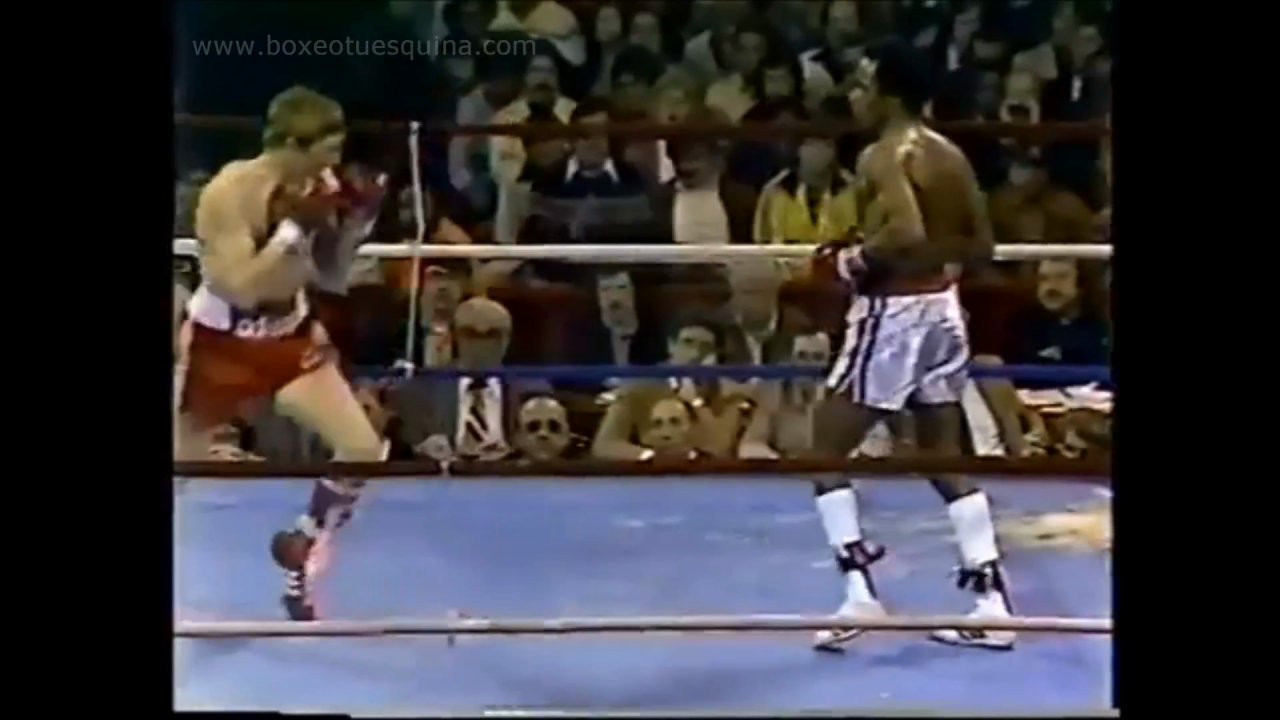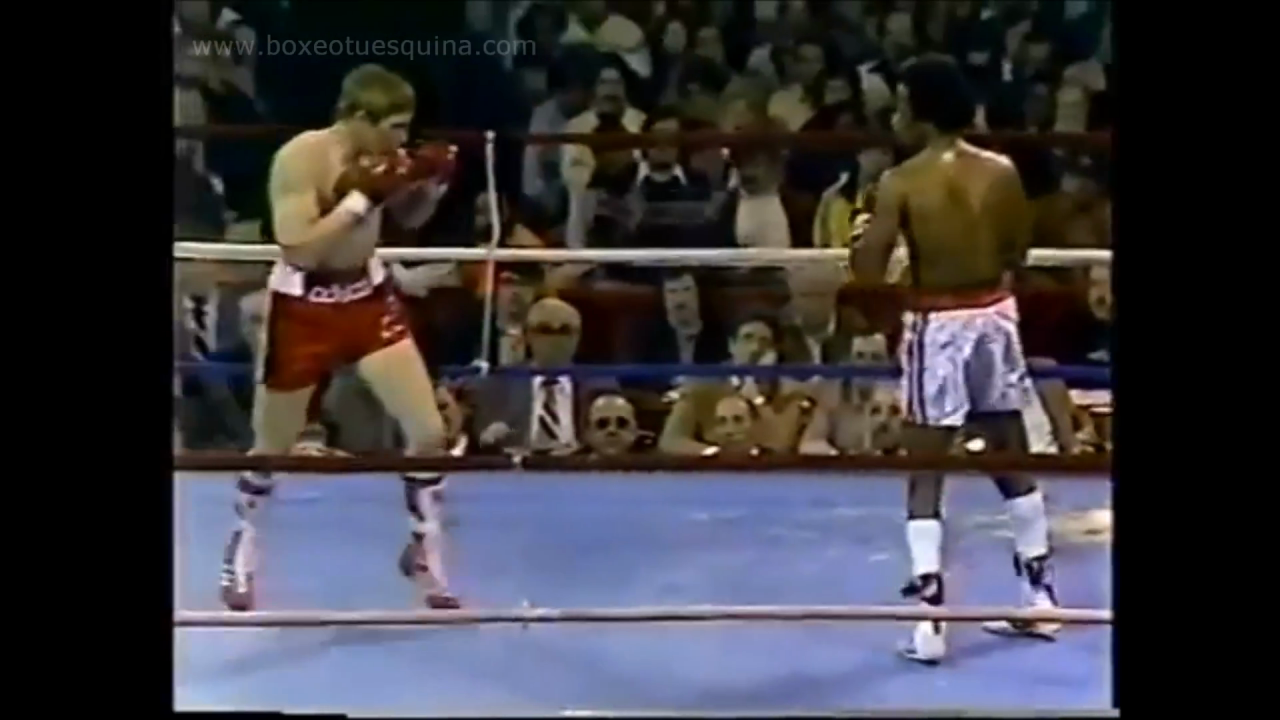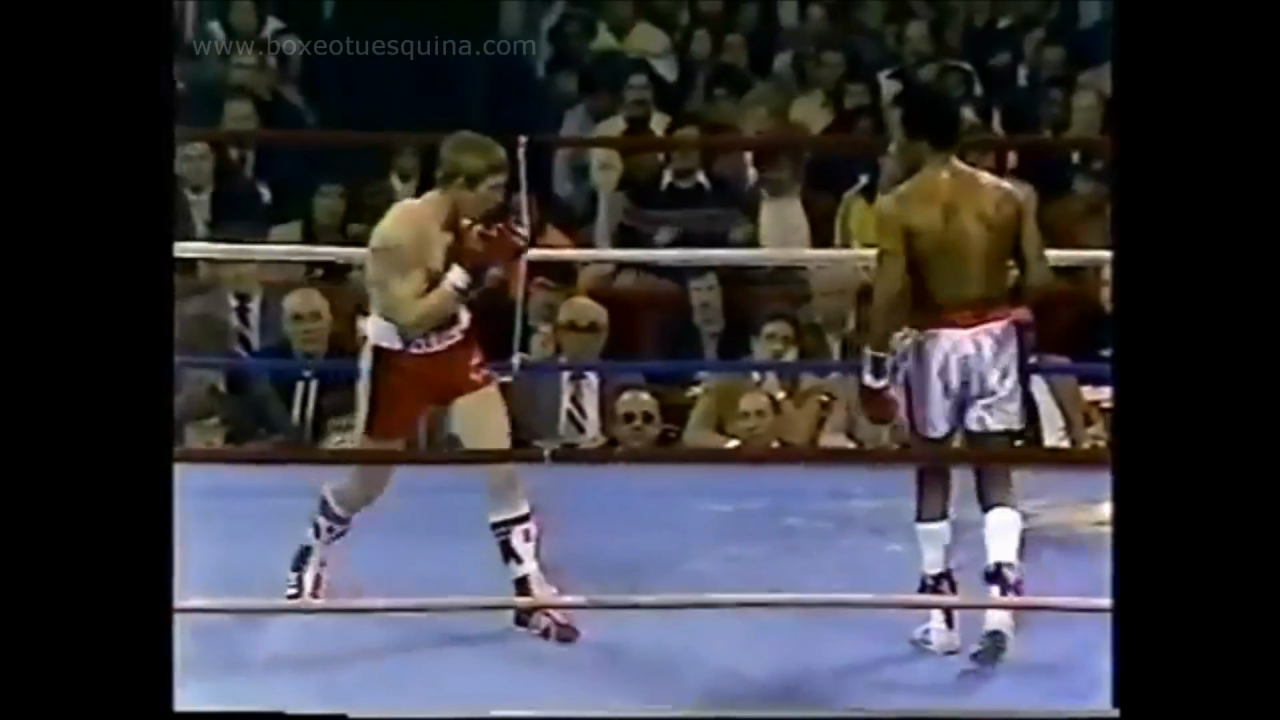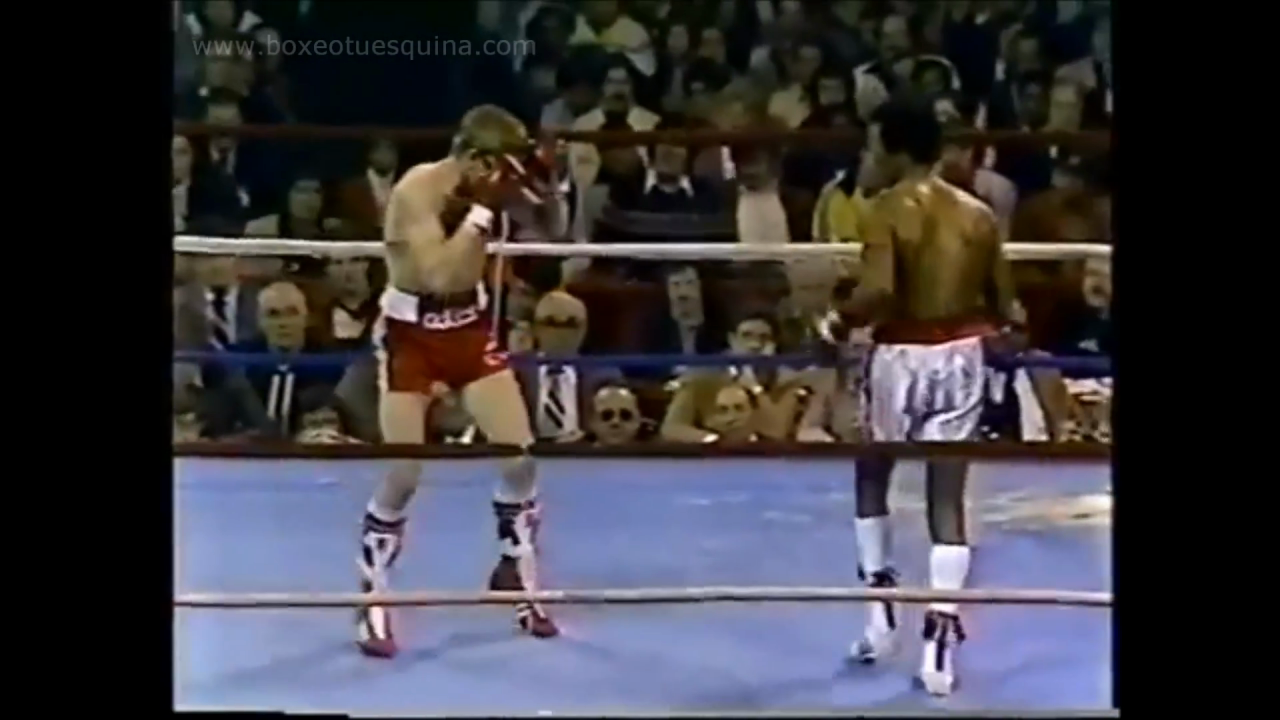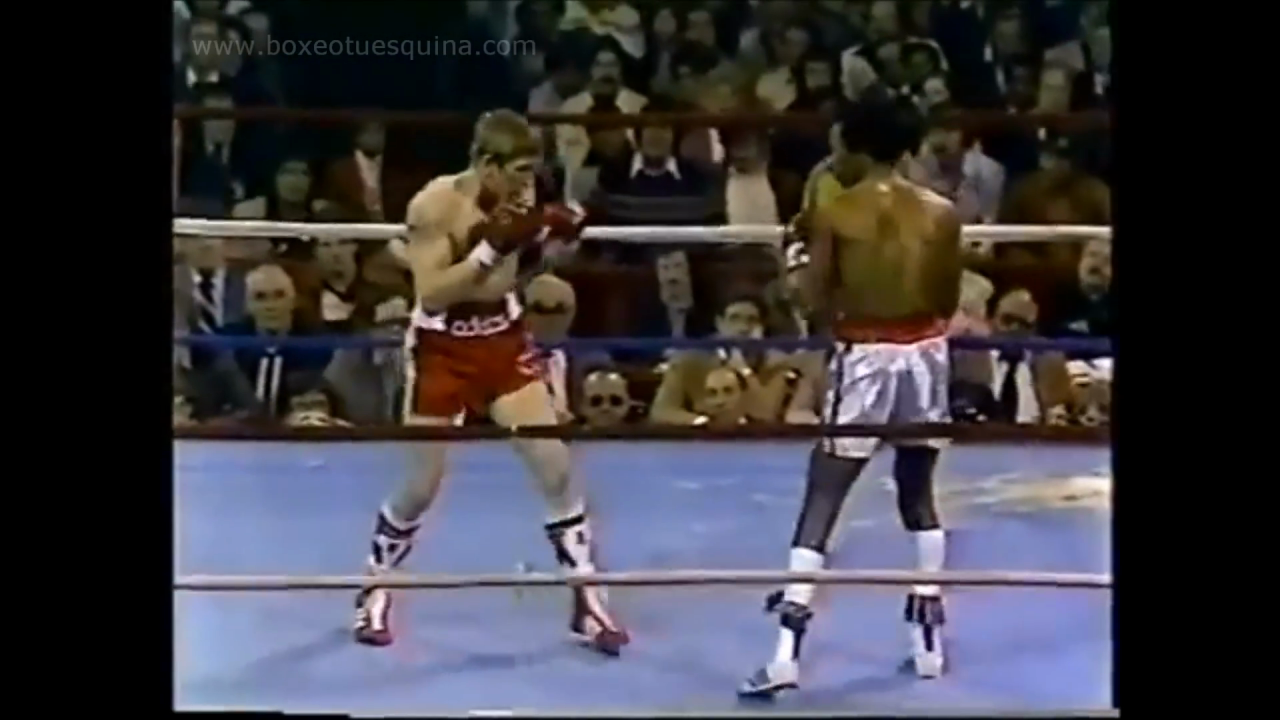
dt=0.3s
person 1, frame 1
left shoulder: (882, 157)
right shoulder: (950, 155)
left elbow: (907, 235)
right elbow: (980, 245)
left wrist: (850, 260)
left hip: (891, 313)
right hip: (941, 307)
left knee: (829, 449)
right knee: (948, 461)
left ankle: (860, 588)
right ankle: (992, 604)
person 1, frame 2
left shoulder: (901, 182)
right shoulder: (1002, 171)
left elbow: (867, 267)
right elbow: (1015, 255)
left wrist: (869, 231)
left hip: (938, 327)
right hip: (996, 317)
left knee: (925, 475)
right knee: (1011, 462)
left ankle: (930, 618)
right ankle: (1040, 597)
person 1, frame 3
left shoulder: (900, 203)
right shoulder: (1005, 195)
left elbow: (889, 291)
right elbow: (1037, 278)
left wrist: (874, 371)
left hip: (934, 344)
right hip: (993, 339)
left knee: (932, 480)
right knee: (995, 481)
left ankle: (943, 614)
right ankle: (1001, 594)
person 1, frame 4
left shoulder: (886, 209)
right shoulder: (979, 214)
left elbow: (878, 288)
right elbow: (1002, 308)
left wrist: (835, 320)
left hip: (901, 356)
right hip: (960, 356)
left knee: (871, 482)
right knee: (947, 502)
left ankle: (882, 614)
right ankle: (938, 648)
person 1, frame 5
left shoulder: (838, 212)
right shoulder: (942, 212)
left elbow: (818, 299)
right elbow: (948, 301)
left wrist: (809, 271)
left hip: (866, 359)
right hip: (926, 353)
left knee: (821, 501)
right knee: (918, 500)
left ankle: (789, 650)
right ankle: (928, 639)
person 2, frame 1
left shoulder: (317, 187)
right shoulder: (228, 193)
left elbow: (330, 269)
right elbow: (243, 289)
left wrist: (351, 218)
right wrist: (294, 226)
left hip: (290, 334)
right hip: (221, 339)
left knee: (365, 452)
right knee: (179, 469)
left ankle: (303, 542)
person 2, frame 2
left shoulder: (382, 159)
right shoulder: (299, 158)
left elbow: (409, 217)
right elbow: (300, 249)
left wrist: (430, 183)
right wrist: (360, 197)
left hip: (368, 301)
right hip: (301, 309)
left knee: (429, 432)
right knee: (273, 449)
left ankle: (425, 551)
right ankle: (242, 545)
person 2, frame 3
left shoulder: (468, 220)
right shoulder: (401, 231)
left elbow: (488, 284)
right elbow: (410, 322)
left wrist: (502, 259)
right wrist: (464, 272)
left hip: (456, 348)
right hip: (398, 357)
left knee: (504, 473)
right knee: (367, 486)
left ankle: (533, 596)
right ankle: (313, 552)
person 2, frame 4
left shoulder: (487, 183)
right shoulder: (417, 189)
right elbow: (440, 274)
left wrist: (543, 184)
right wrist: (483, 210)
left hip: (471, 326)
right hip: (410, 334)
left knee: (520, 456)
right knee: (403, 475)
left ankle: (515, 574)
right ankle: (371, 596)
person 2, frame 5
left shoulder: (519, 201)
right shoulder: (434, 203)
left elbow: (513, 268)
right elbow: (430, 295)
left wrist: (556, 237)
right wrist: (489, 248)
left hip: (504, 336)
right hip: (442, 345)
left knee: (556, 470)
right knee: (421, 486)
left ankle: (587, 602)
right ankle: (376, 594)
